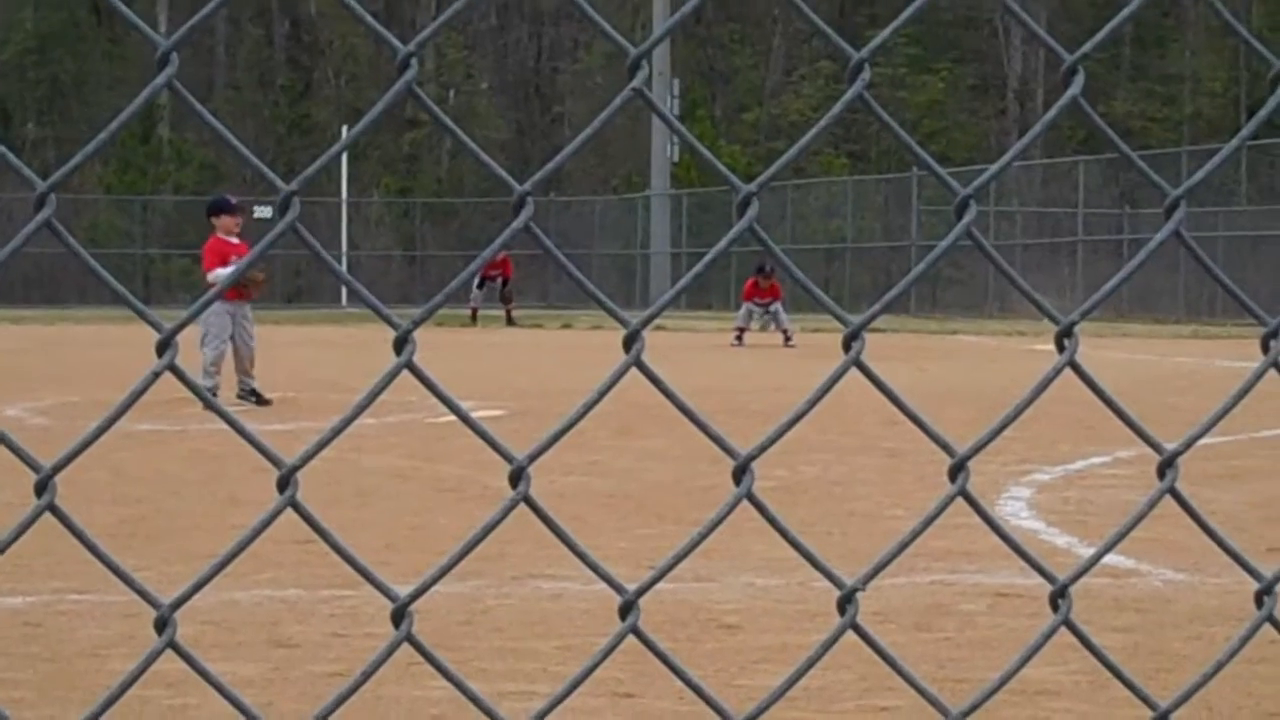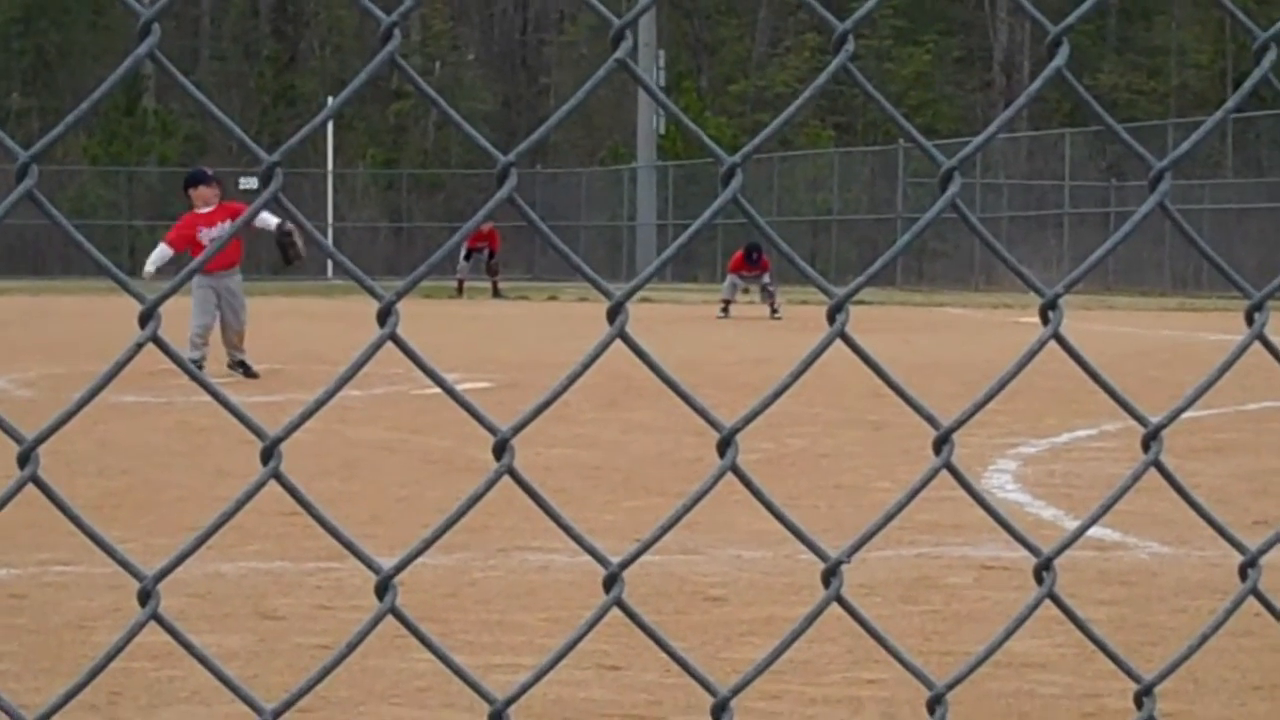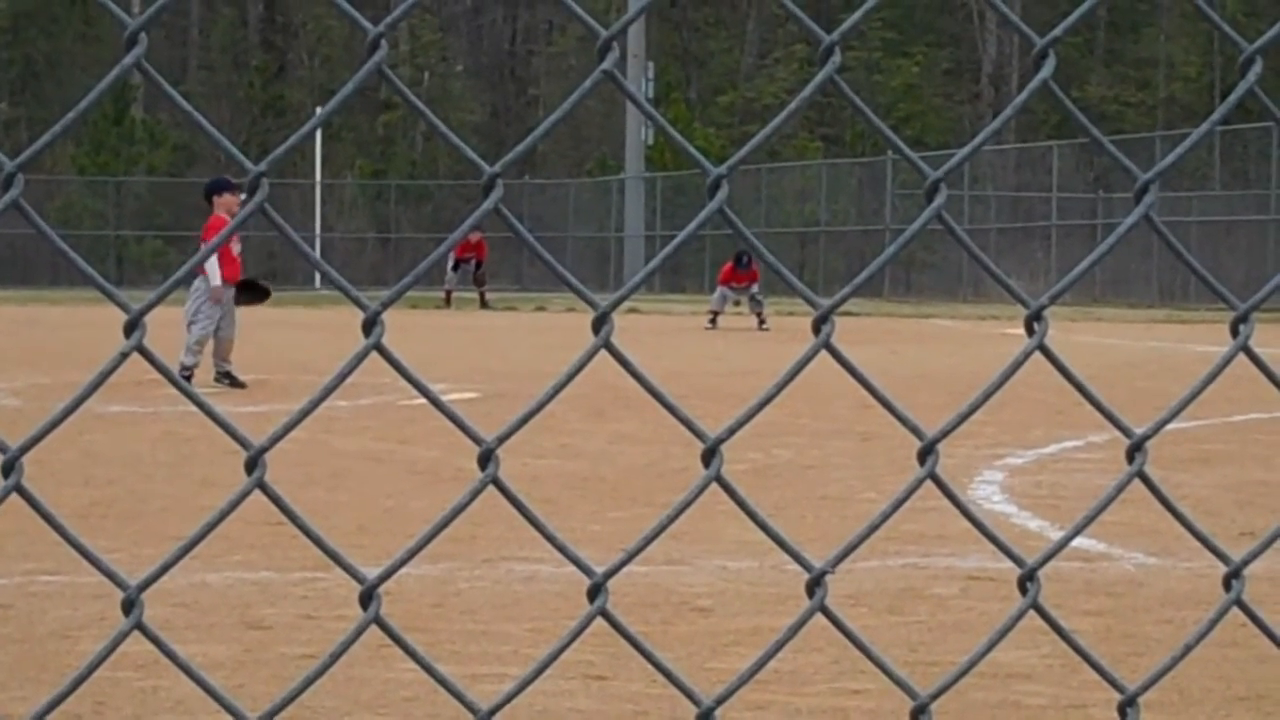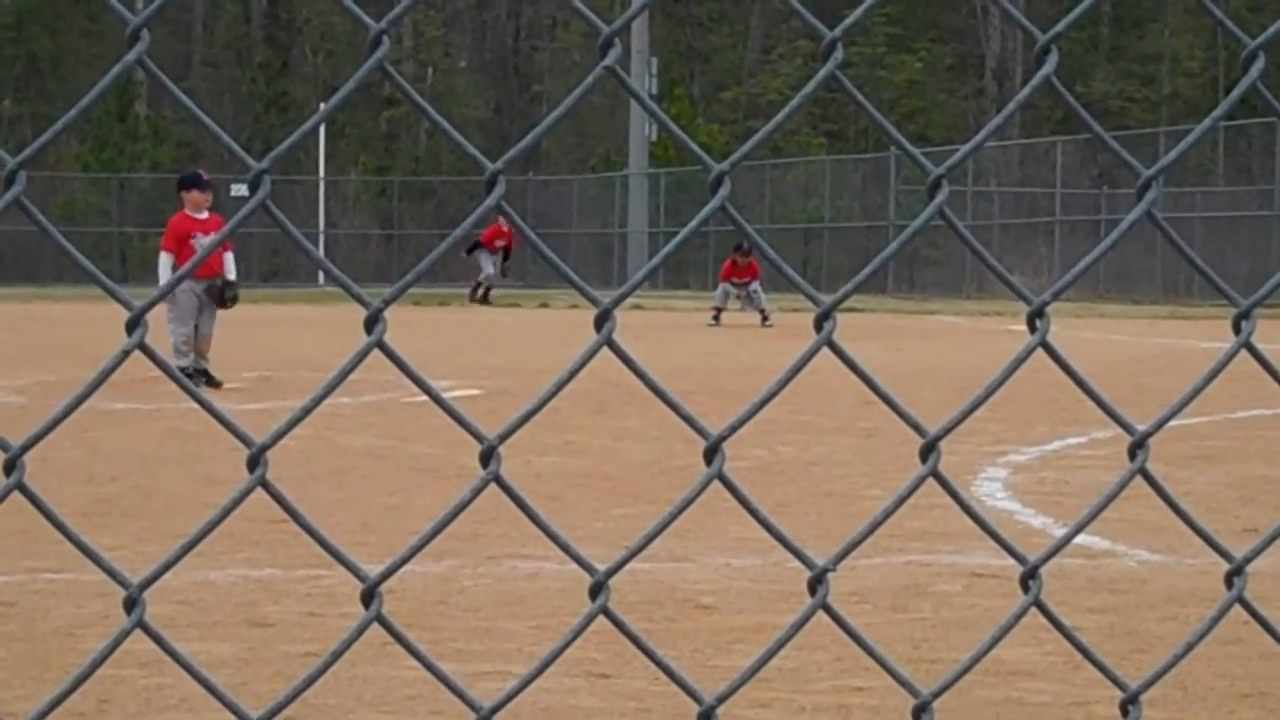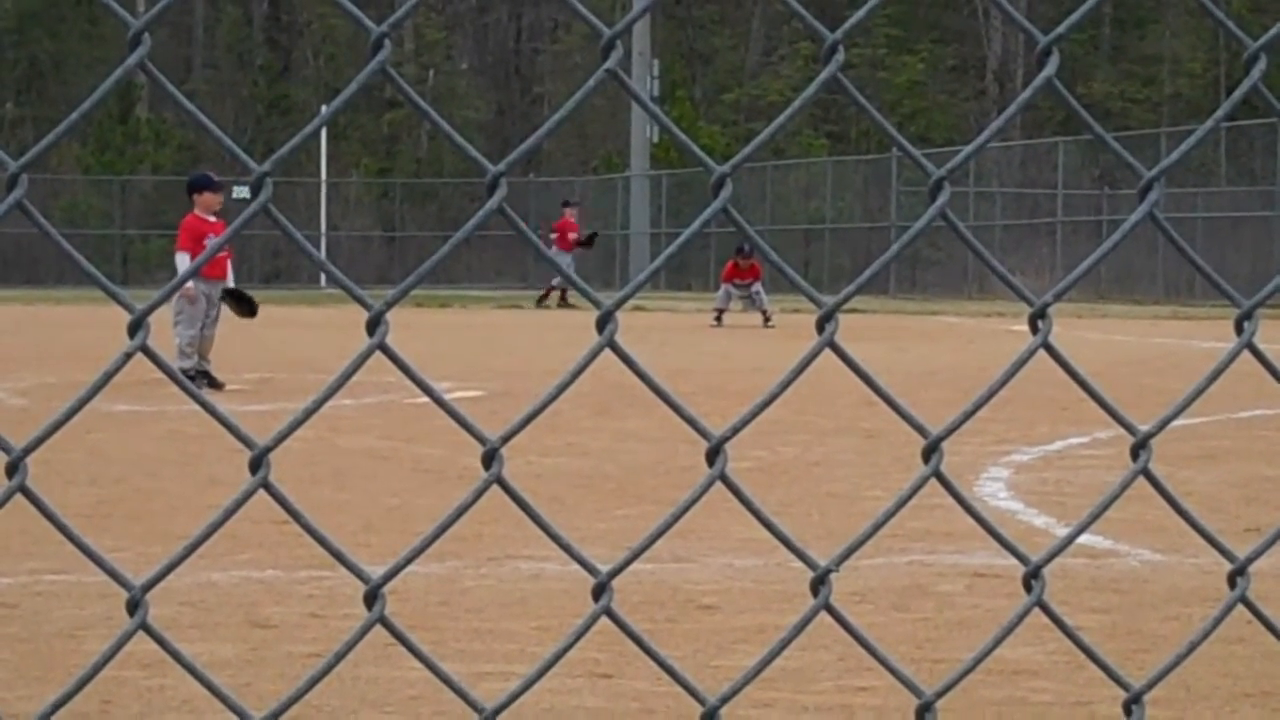
dt=1s
person 1, frame 1
left shoulder: (243, 246)
right shoulder: (212, 246)
right elbow: (213, 275)
left hip: (242, 305)
right hip: (218, 305)
left knee: (246, 348)
right knee: (215, 348)
left ankle: (247, 388)
right ankle: (209, 391)
person 1, frame 2
left shoulder: (231, 209)
right shoulder: (187, 223)
left elbow: (256, 215)
right elbow: (169, 245)
left wrist: (279, 225)
right wrist: (151, 265)
left hip: (232, 276)
right hip: (205, 279)
left knee: (236, 322)
right knee: (202, 323)
left ankle: (237, 359)
right ankle: (195, 363)
person 1, frame 3
left shoulder: (228, 225)
right shoulder: (216, 224)
right elbow: (209, 253)
left wrist: (239, 282)
right wrist: (216, 283)
left hip: (227, 288)
right hip: (211, 288)
left knee: (226, 332)
right knee: (202, 329)
left ankle: (223, 371)
right ankle: (186, 370)
person 1, frame 4
left shoulder: (217, 221)
right shoulder: (177, 223)
left elbow: (226, 251)
right elbow: (166, 255)
left wrist: (230, 277)
right wrist: (165, 284)
left hip: (212, 284)
right hip: (186, 284)
left knee: (206, 329)
right knee: (184, 328)
left ankle: (201, 368)
right ankle: (183, 369)
person 1, frame 5
left shoulder: (220, 224)
right shoulder: (190, 223)
right elbow: (181, 255)
left wrist: (229, 283)
right wrist: (187, 284)
left hip: (216, 285)
right hip: (196, 284)
left knee: (208, 330)
right knee: (190, 329)
left ankle: (202, 369)
right ankle: (186, 371)
